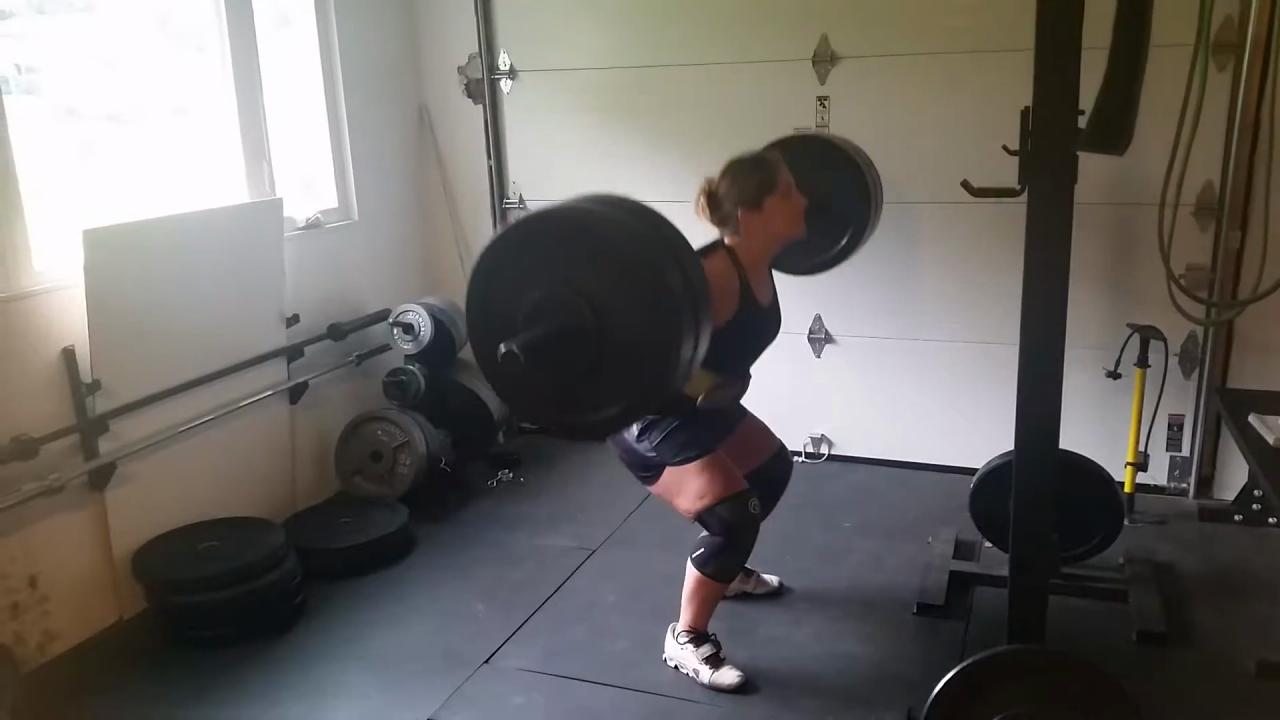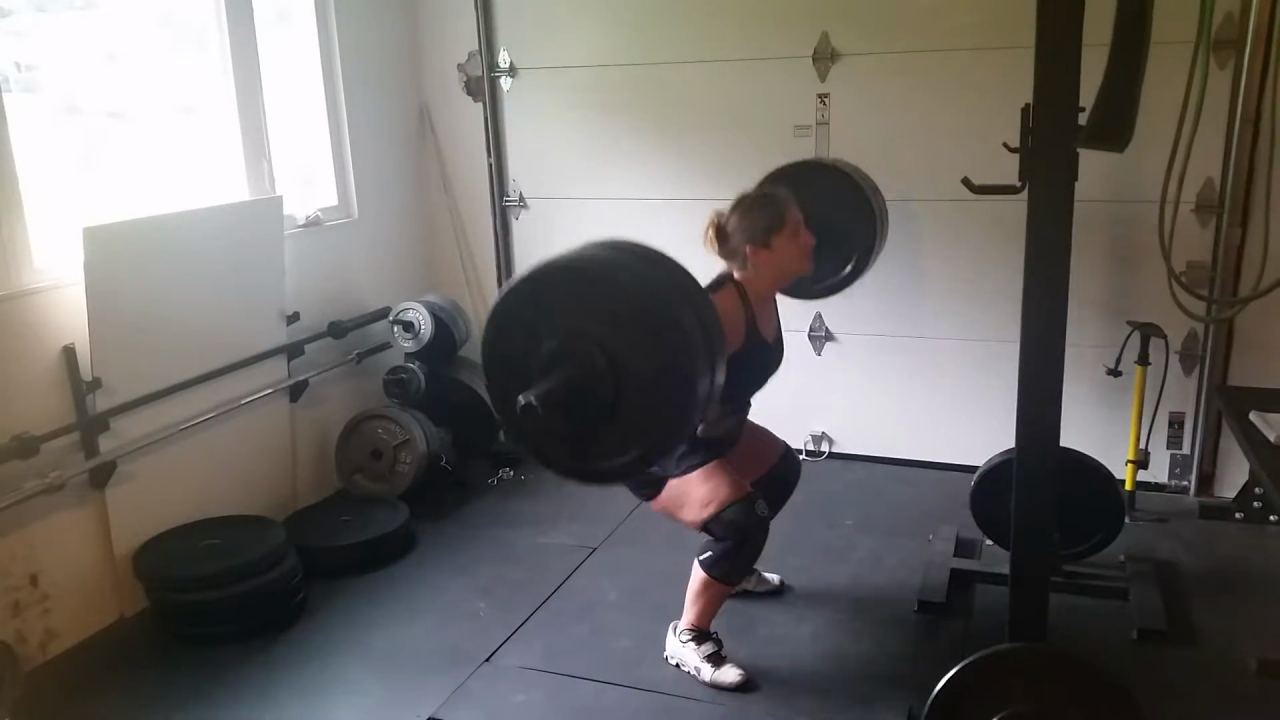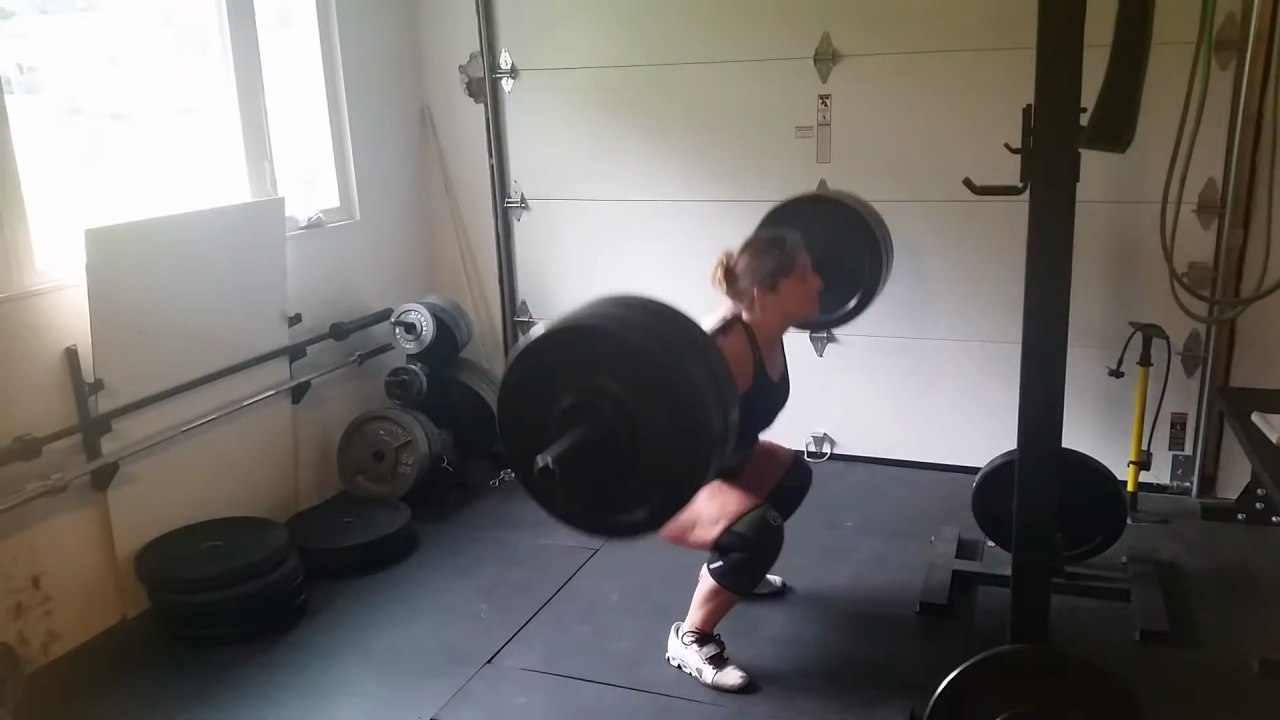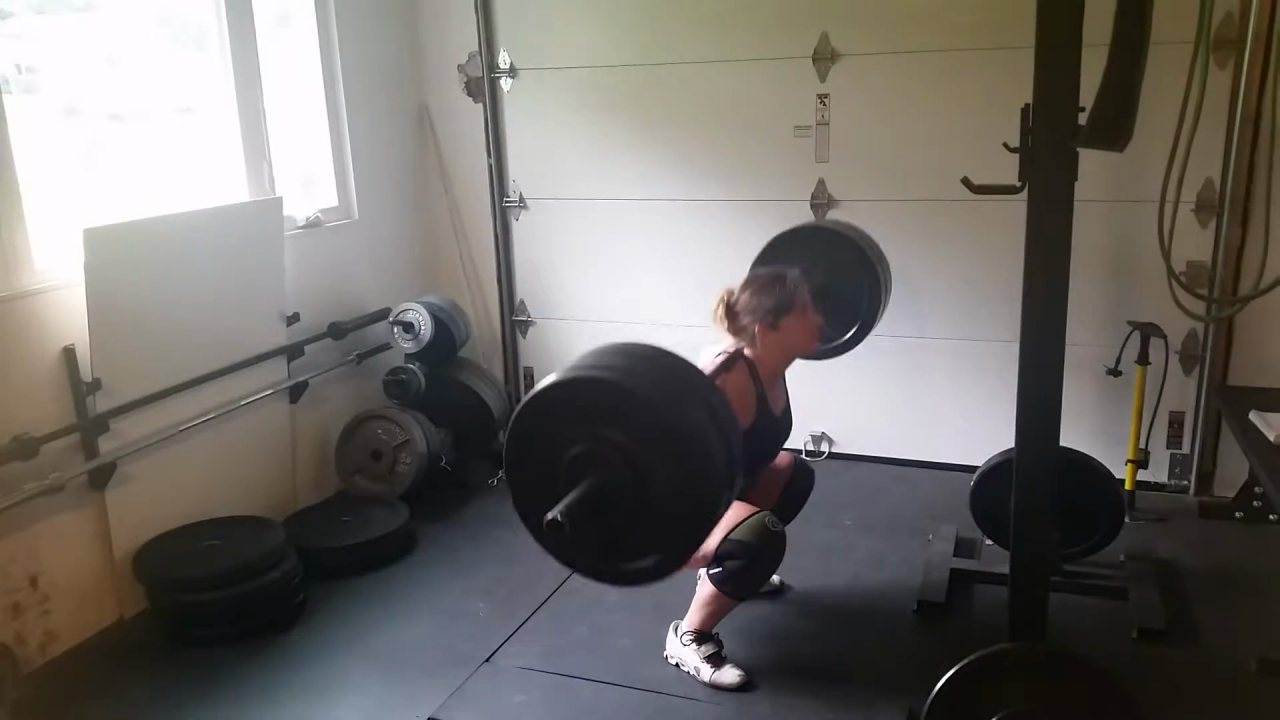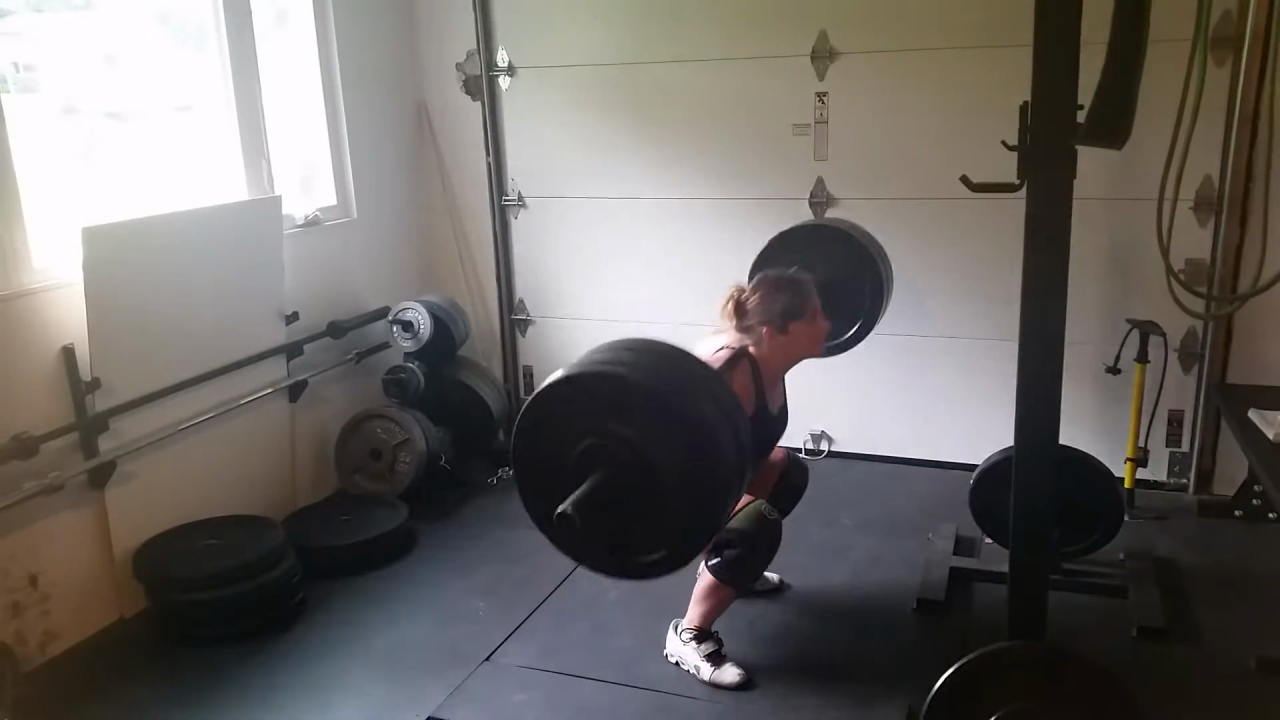
dt=0.2s
person 1, frame 1
left shoulder: (757, 265)
right shoulder: (715, 275)
left hip: (707, 407)
right hip: (655, 421)
left knee: (772, 470)
right knee: (734, 515)
left ankle: (729, 572)
right ankle: (686, 640)
person 1, frame 2
left shoulder: (759, 295)
right shoulder: (722, 308)
left hip: (710, 431)
left knee: (782, 468)
right knee: (743, 519)
left ankle: (732, 569)
right ankle: (688, 640)
person 1, frame 3
left shoulder: (765, 331)
right shoulder: (728, 351)
left knee: (792, 474)
right knee: (758, 532)
left ankle: (728, 563)
right ankle: (691, 640)
person 1, frame 4
left shoulder: (764, 362)
right shoulder: (730, 388)
left knee: (795, 476)
right knee: (760, 539)
left ankle: (725, 569)
right ankle: (689, 639)
person 1, frame 5
left shoulder: (761, 354)
right shoulder: (730, 382)
left knee: (789, 473)
right knee: (755, 528)
left ankle: (730, 570)
right ankle: (689, 637)
